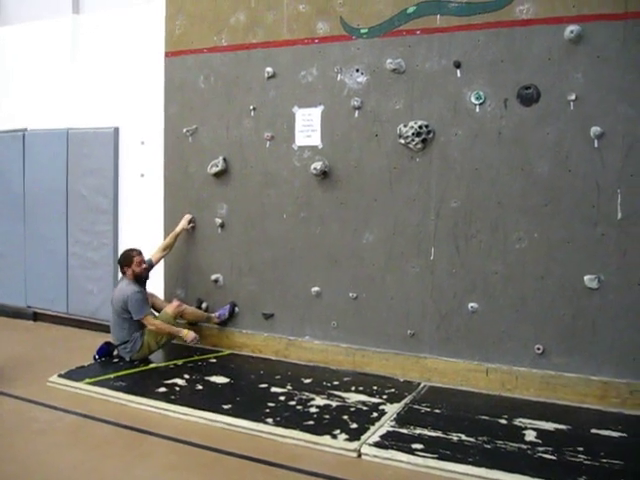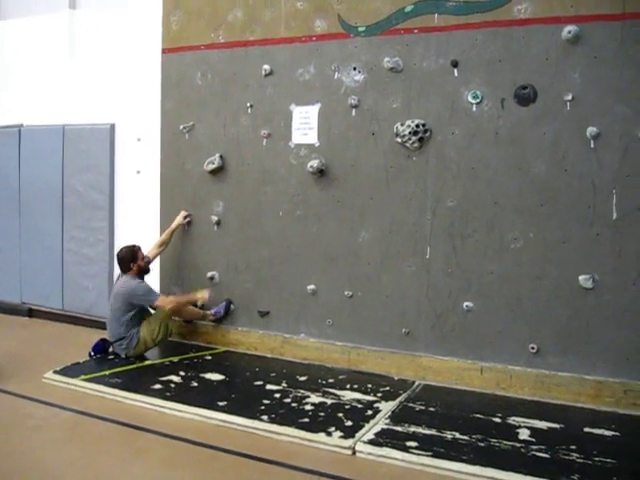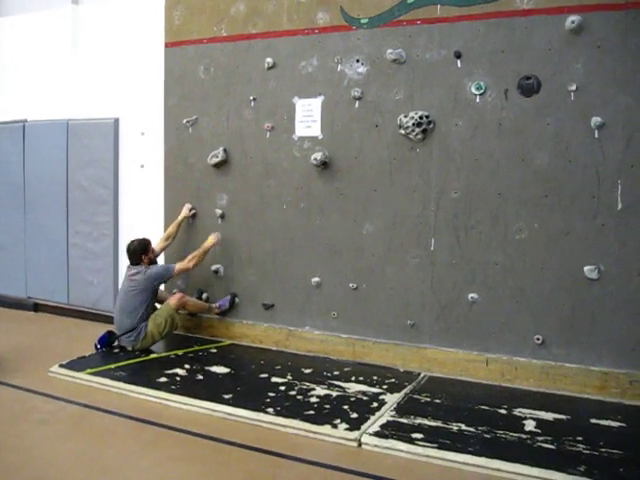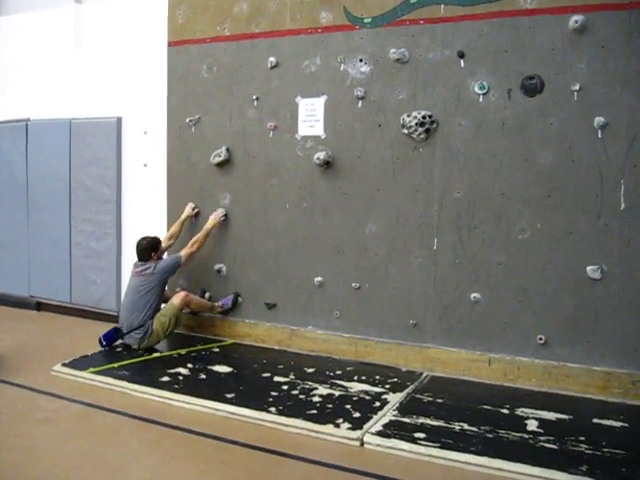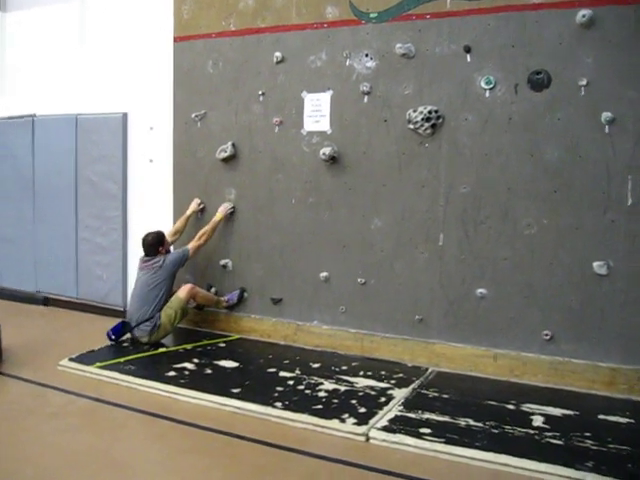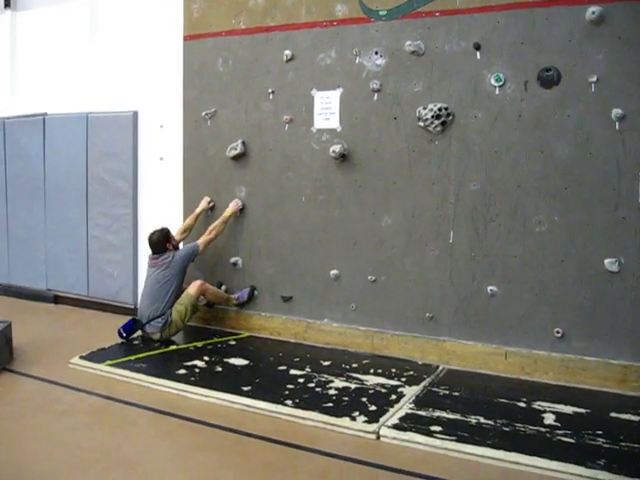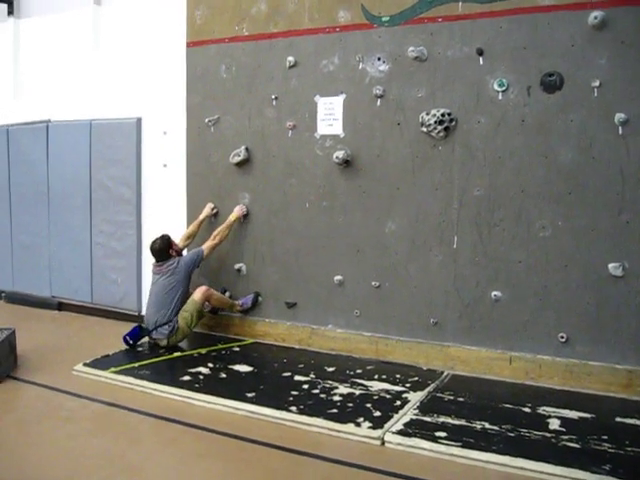
dt=0.2s
person 1, frame 1
left shoulder: (135, 278)
right shoulder: (132, 293)
left elbow: (161, 251)
right elbow: (152, 325)
left wrist: (179, 229)
right wrist: (183, 333)
left hip: (129, 342)
right hip: (134, 348)
left knee: (149, 297)
right knee: (177, 306)
right ankle: (214, 318)
person 1, frame 2
left shoulder: (127, 276)
right shoulder: (134, 286)
left elbow: (158, 247)
right elbow: (168, 303)
left wrist: (176, 225)
right wrist: (196, 297)
left hip: (123, 340)
right hip: (130, 345)
left knee: (150, 299)
right knee: (173, 305)
right ankle: (209, 315)
person 1, frame 3
left shoulder: (134, 269)
right shoulder: (149, 274)
left elbow: (165, 241)
right elbow: (188, 265)
left wrist: (181, 217)
right wrist: (208, 244)
left hip: (128, 334)
right hip: (136, 339)
right knee: (179, 298)
left ankle: (188, 305)
right ankle: (214, 308)
person 1, frame 4
left shoulder: (139, 266)
right shoulder: (158, 269)
left elbow: (169, 240)
right elbow: (192, 248)
left wrist: (185, 216)
right wrist: (210, 224)
left hip: (130, 333)
right hip: (140, 337)
right knee: (183, 296)
left ankle: (194, 304)
right ankle: (217, 308)
person 1, frame 5
left shoulder: (145, 261)
right shoulder: (167, 263)
left elbow: (174, 235)
right elbow: (199, 240)
left wrist: (190, 212)
right wrist: (219, 216)
left hip: (136, 328)
right hip: (149, 331)
right knee: (189, 289)
left ankle: (198, 300)
right ankle: (223, 303)
person 1, frame 6
left shoulder: (154, 258)
right shoulder: (177, 259)
left elbow: (182, 232)
right elbow: (209, 235)
left wrist: (199, 210)
right wrist: (229, 211)
left hip: (148, 325)
right hip: (160, 328)
right knee: (199, 285)
left ankle: (207, 298)
right ankle: (233, 300)
person 1, frame 7
left shoulder: (157, 266)
right shoulder: (181, 265)
left elbow: (186, 239)
right elbow: (214, 240)
left wrist: (203, 217)
right wrist: (233, 218)
left hip: (153, 331)
right hip: (167, 334)
right knee: (204, 291)
right ankle: (237, 307)
